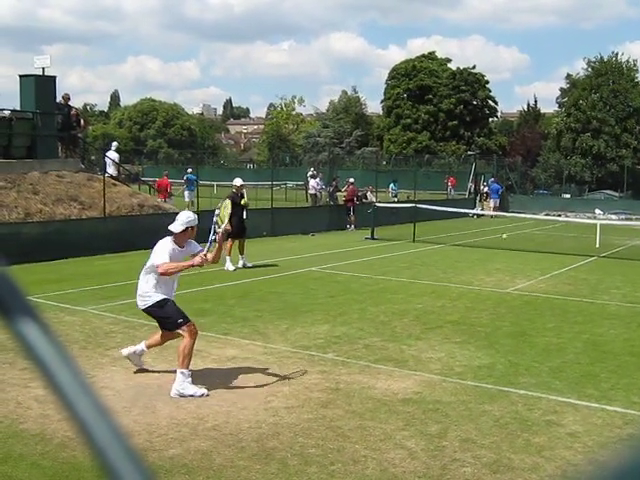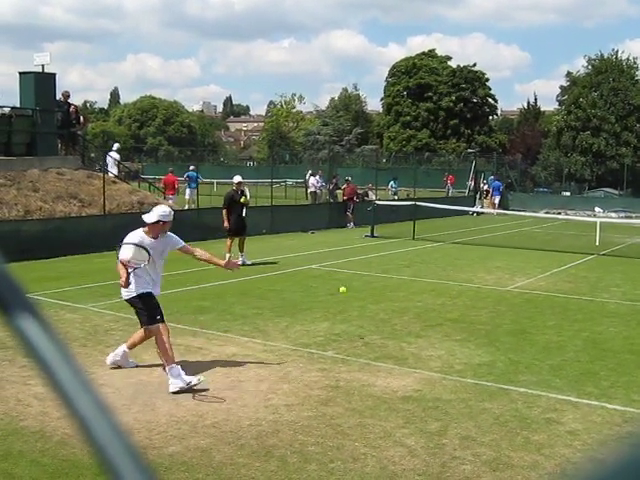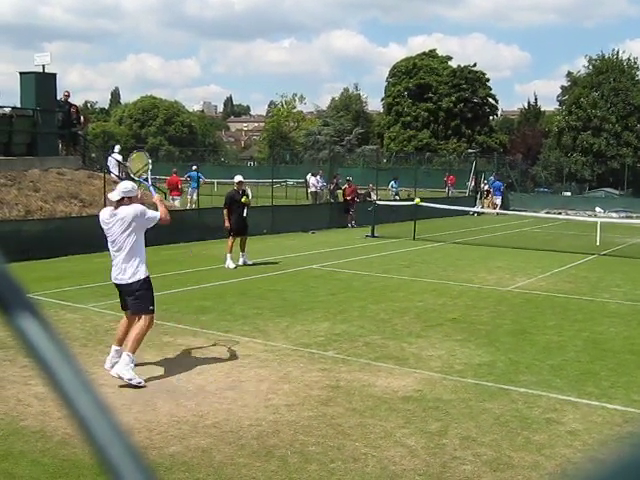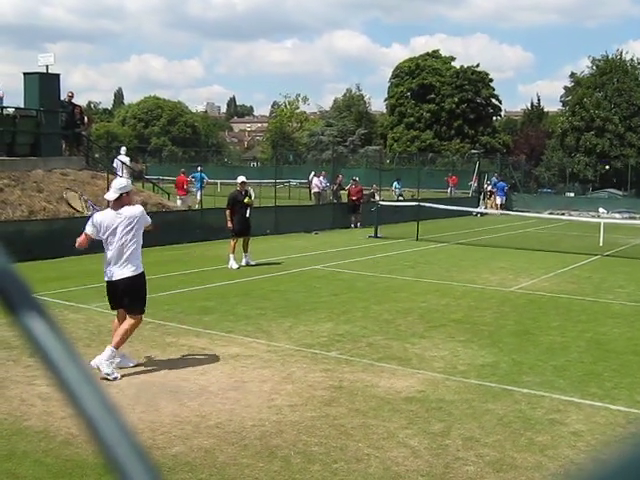
dt=0.3s
person 1, frame 1
left shoulder: (188, 244)
right shoulder: (164, 246)
left elbow: (208, 258)
right elbow: (163, 271)
left wrist: (216, 252)
right wrist: (192, 263)
left hip: (162, 298)
right hip: (153, 299)
left knee: (172, 332)
right knee: (190, 331)
left ankle: (136, 351)
right ankle: (182, 384)
person 1, frame 2
left shoulder: (166, 238)
right shoulder: (134, 239)
left elbow: (194, 251)
right elbow: (121, 263)
left wrist: (222, 263)
right wrist: (124, 276)
left hip: (149, 290)
right hip: (137, 291)
left knee: (153, 329)
right knee: (161, 330)
left ankle: (119, 355)
right ankle: (177, 378)
person 1, frame 3
left shoulder: (105, 214)
right shoulder: (136, 212)
right elbow: (165, 218)
left wrist: (134, 202)
right wrist: (159, 202)
left hip: (119, 276)
right hip: (136, 276)
left knee: (130, 317)
right knee: (145, 320)
left ankle: (114, 357)
right ankle: (124, 366)
person 1, frame 4
left shoulder: (99, 218)
right shoulder: (137, 212)
left elbow: (81, 244)
right elbow: (149, 226)
left wrist: (85, 234)
left hip: (111, 275)
right hip: (132, 274)
left knee: (121, 315)
right knee: (134, 318)
left ankle: (116, 356)
right ankle: (105, 358)
